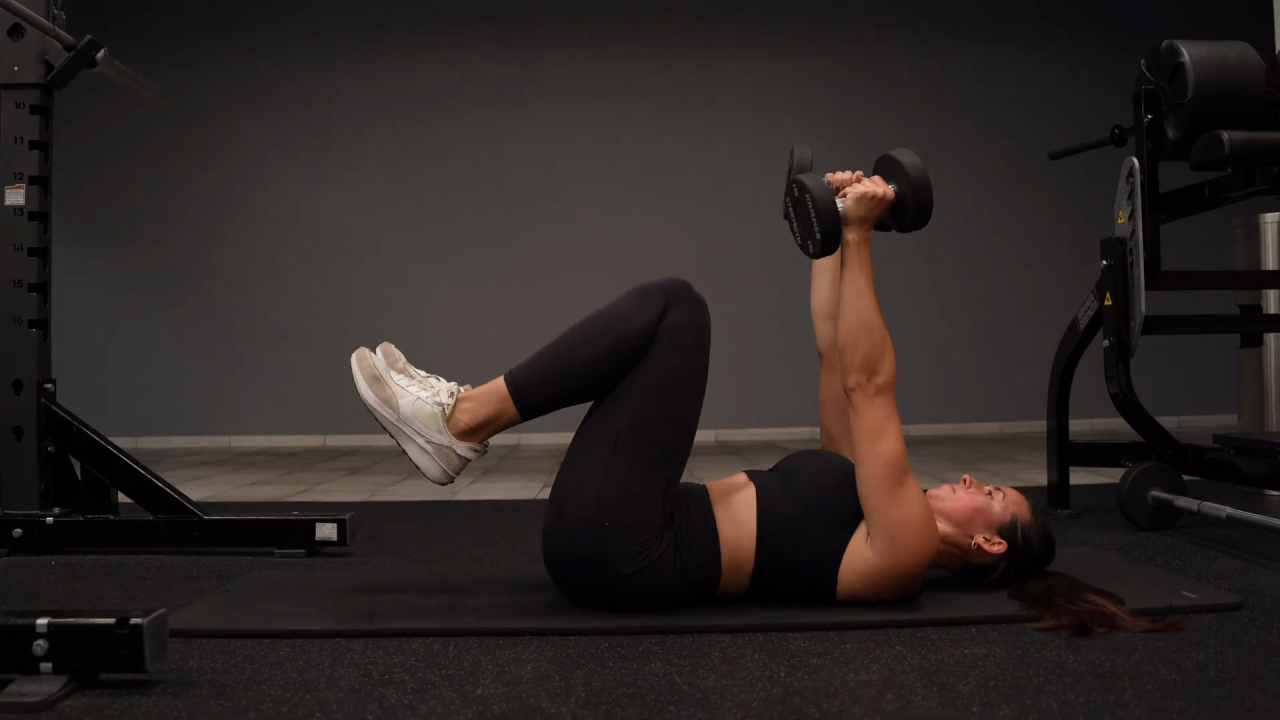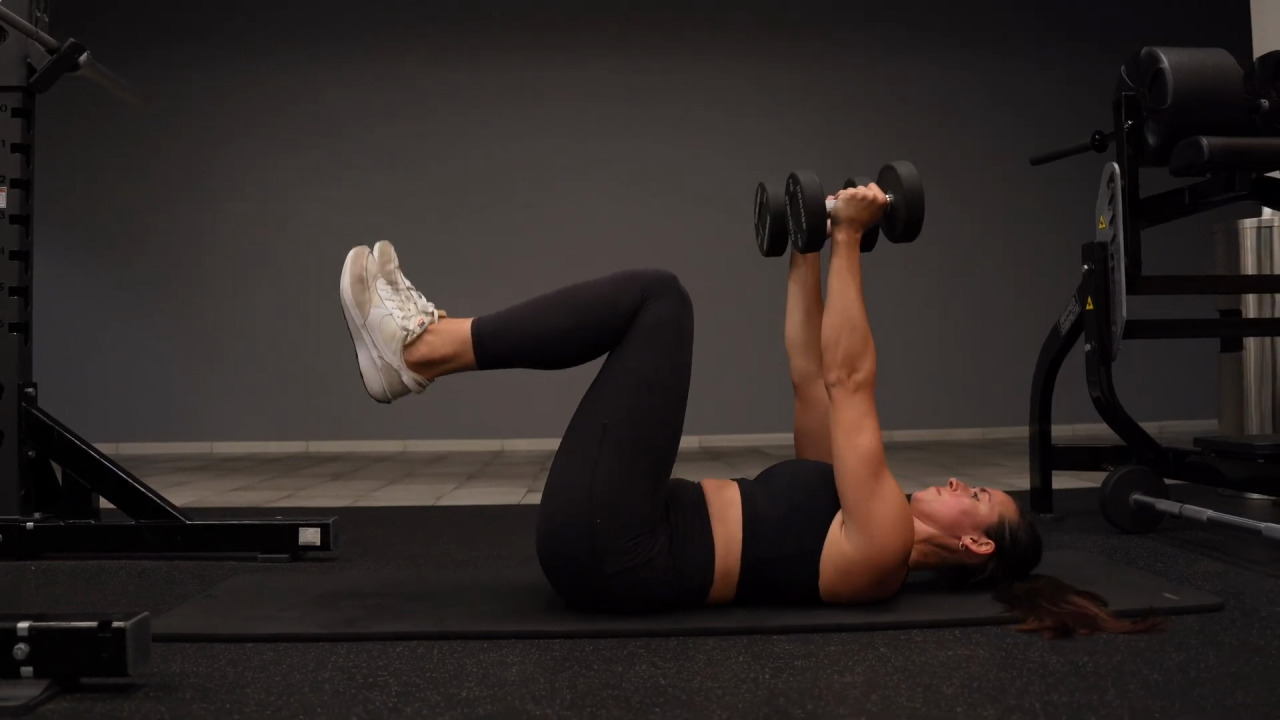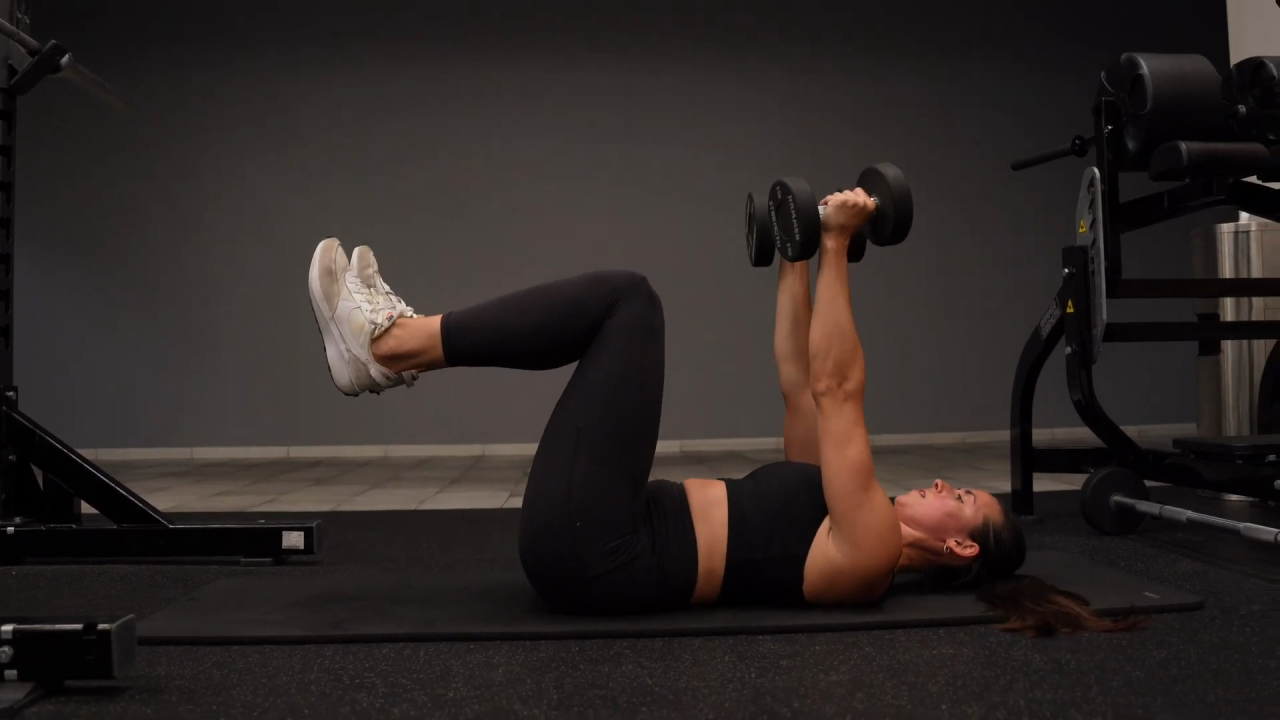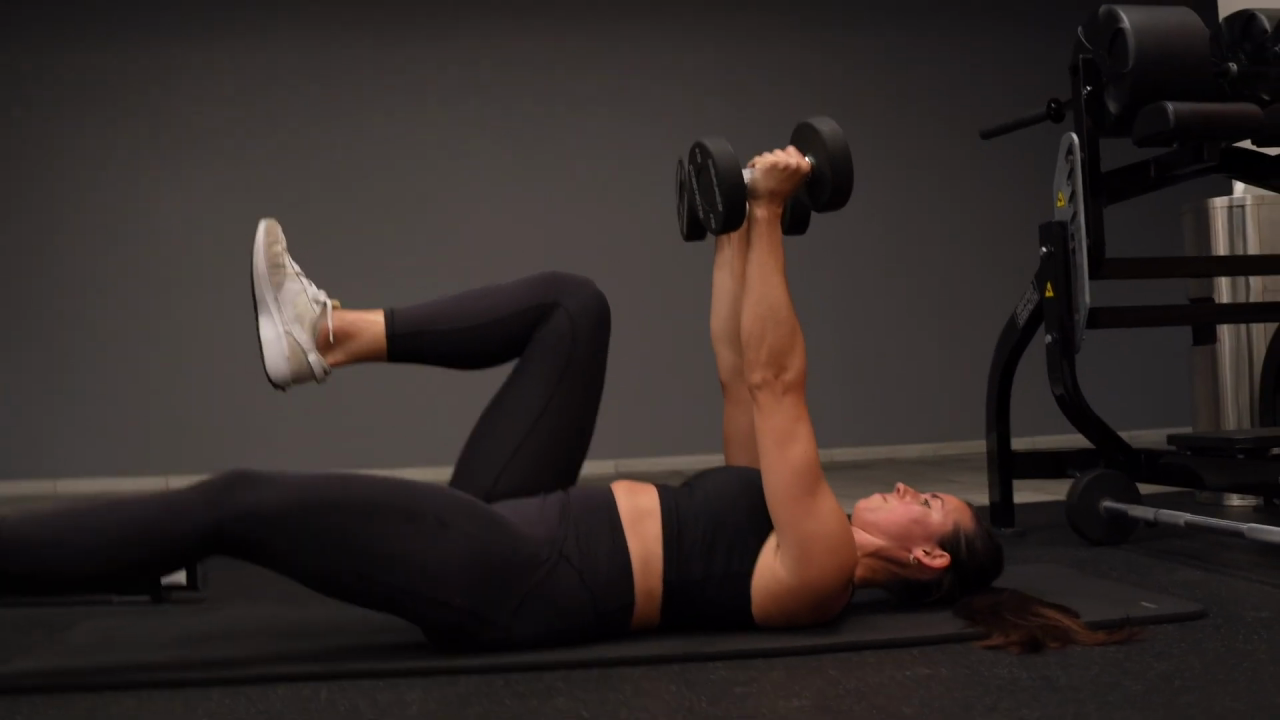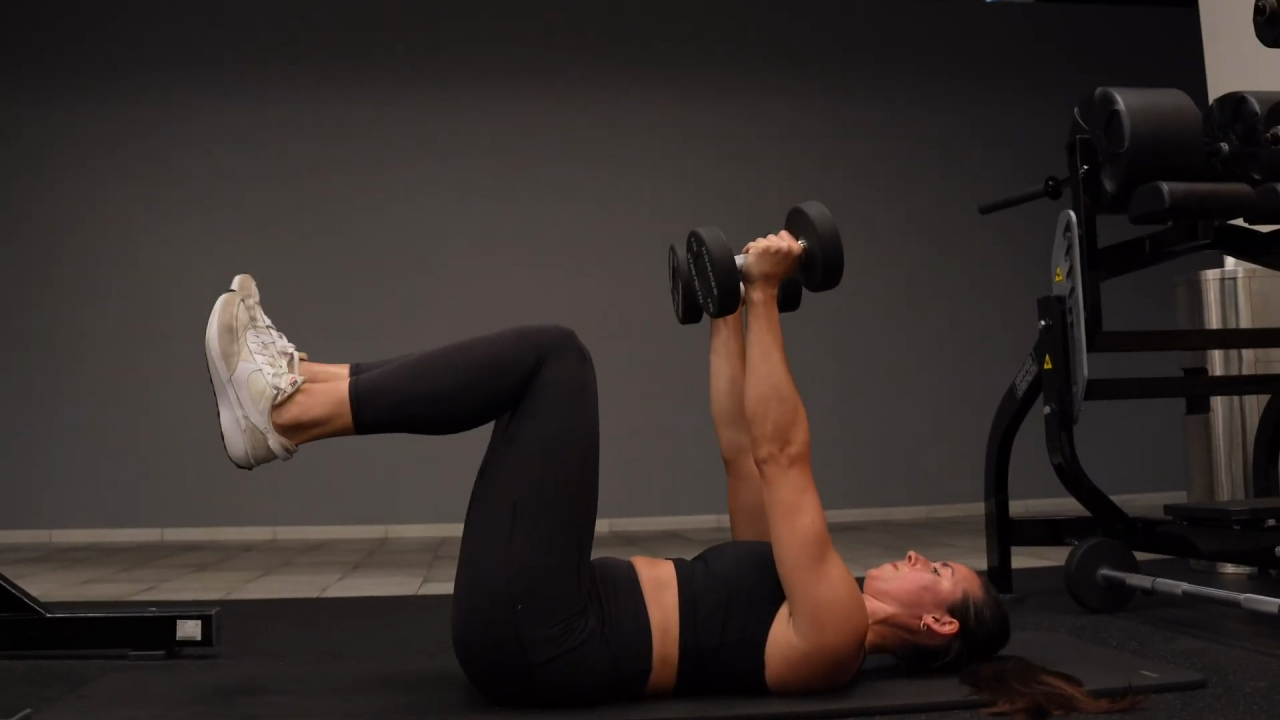
dt=1s
person 1, frame 1
left shoulder: (905, 548)
right shoulder: (868, 504)
left elbow: (869, 384)
right elbow: (835, 355)
left wrist: (857, 234)
right wrist: (830, 233)
left hip: (617, 552)
right hip: (614, 540)
left knee: (673, 307)
right knee: (665, 318)
left ankle: (463, 422)
right ankle: (464, 413)
person 1, frame 2
left shoulder: (883, 547)
right shoulder: (853, 517)
left elbow: (851, 381)
right elbow: (810, 376)
left wrist: (847, 240)
right wrist: (806, 249)
left hip: (608, 552)
right hip: (608, 541)
left knee: (656, 297)
right knee: (649, 309)
left ankle: (422, 351)
right ankle: (429, 341)
person 1, frame 3
left shoulder: (869, 554)
right shoulder: (841, 522)
left elbow: (838, 390)
right elbow: (796, 381)
left wrist: (836, 248)
right wrist: (796, 257)
left hip: (591, 554)
right hip: (593, 544)
left knee: (626, 298)
right knee: (625, 310)
left ankle: (390, 343)
right ankle: (400, 342)
person 1, frame 4
left shoulder: (819, 568)
right shoulder: (789, 530)
left elbow: (775, 386)
right elbow: (735, 371)
left wrist: (769, 218)
right wrist: (731, 229)
left hip: (503, 584)
right hip: (510, 529)
left knee: (237, 502)
right knee: (573, 303)
right ankle: (329, 335)
person 1, frame 5
left shoulder: (831, 638)
right shoulder: (799, 600)
left elbow: (781, 458)
right elbow: (739, 445)
left wrist: (764, 299)
right wrist: (728, 311)
left hip: (532, 640)
right hip: (532, 624)
left knee: (554, 355)
right knee: (552, 372)
left ankle: (290, 414)
right ankle: (311, 388)
